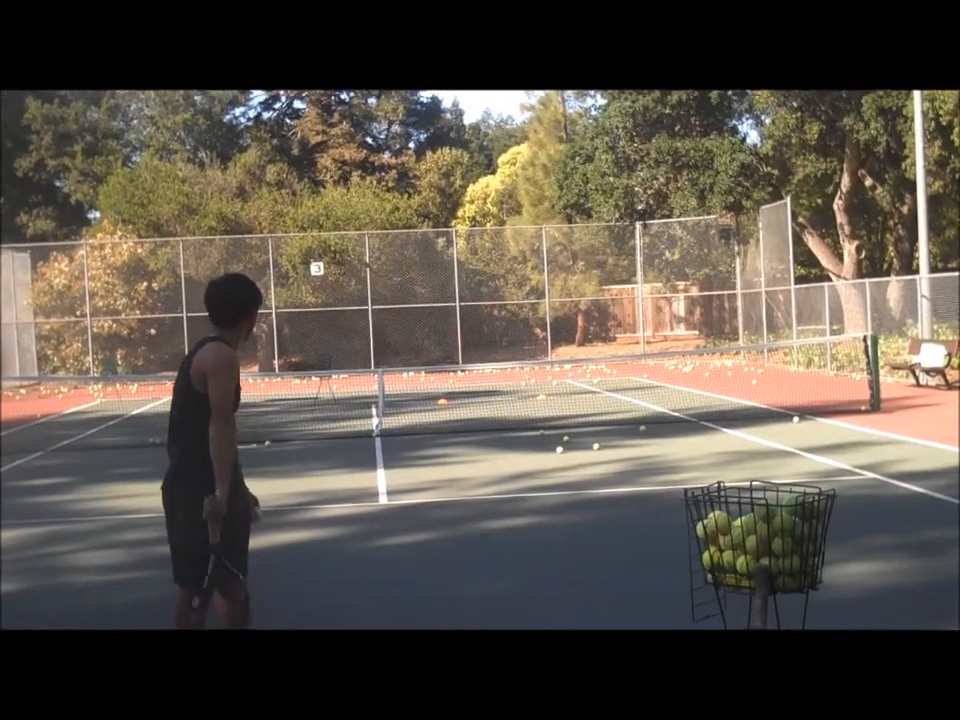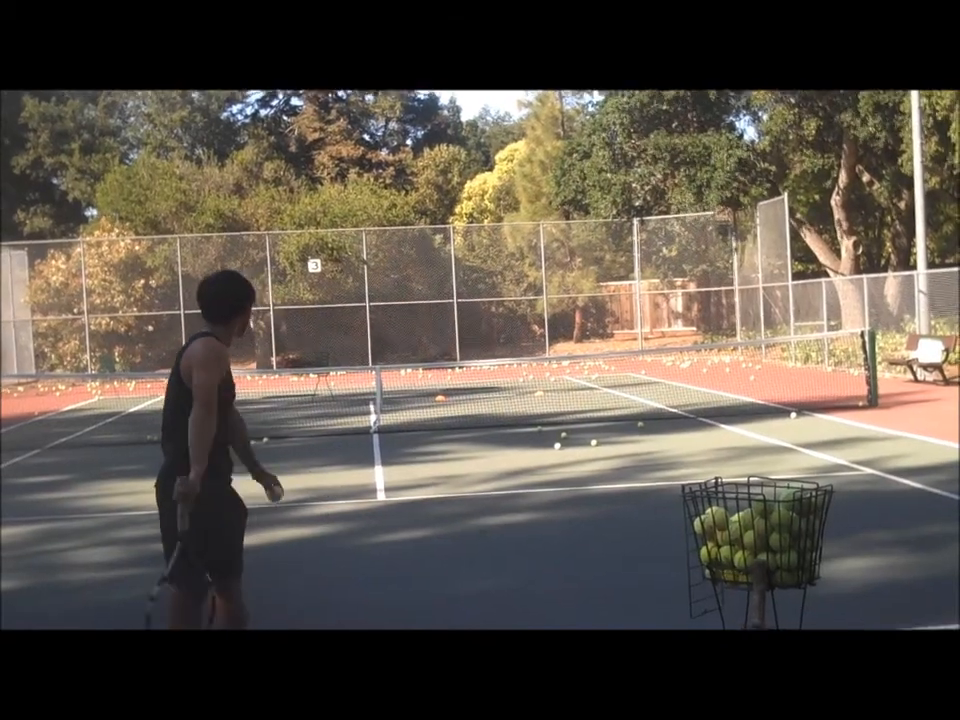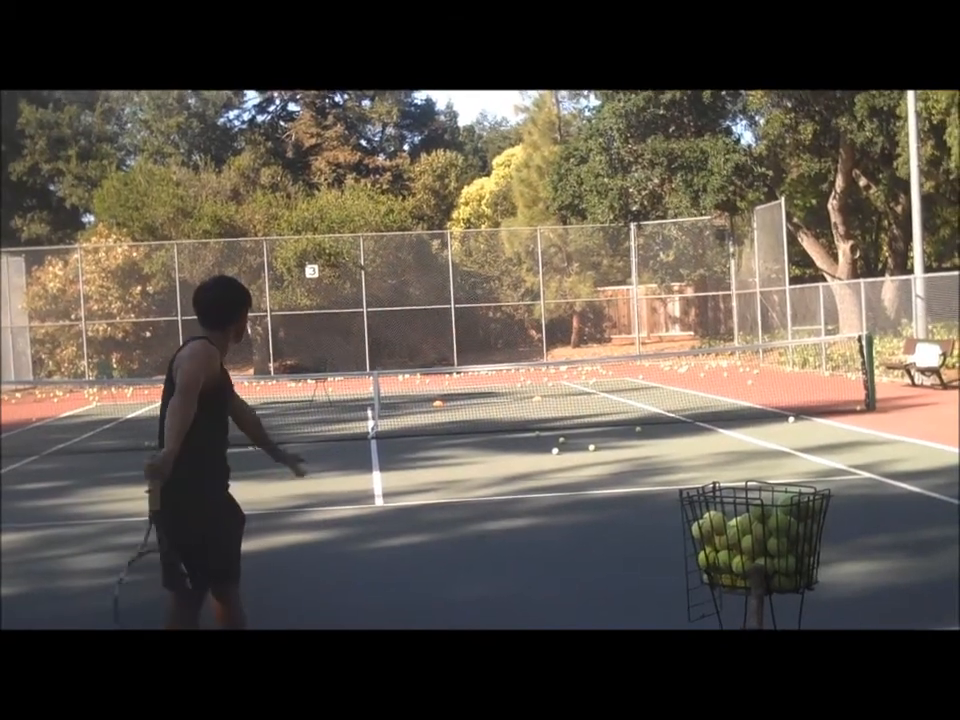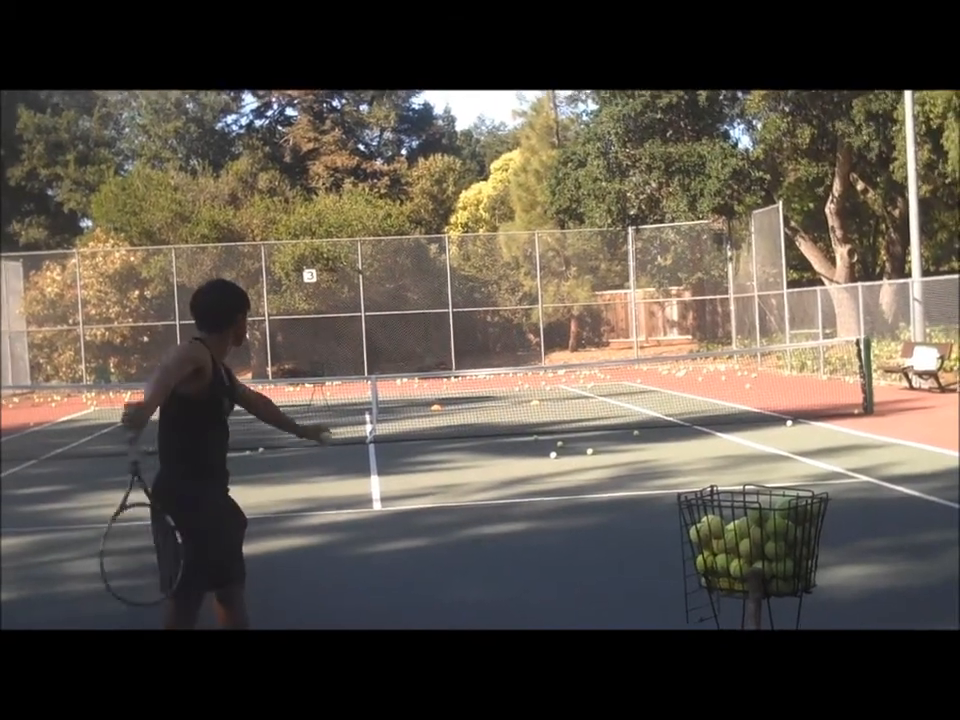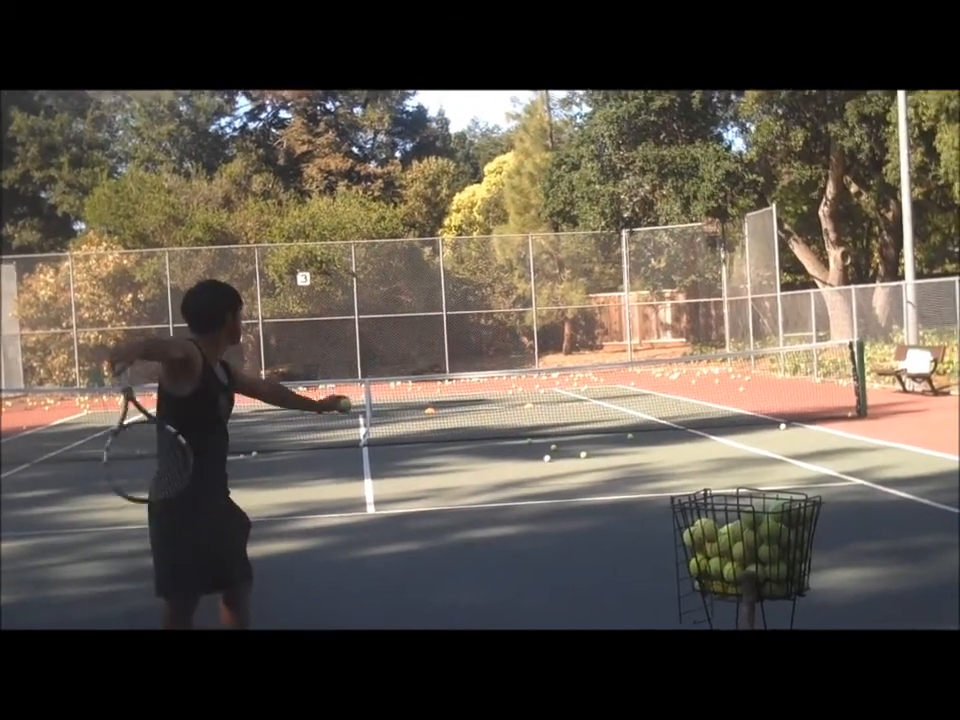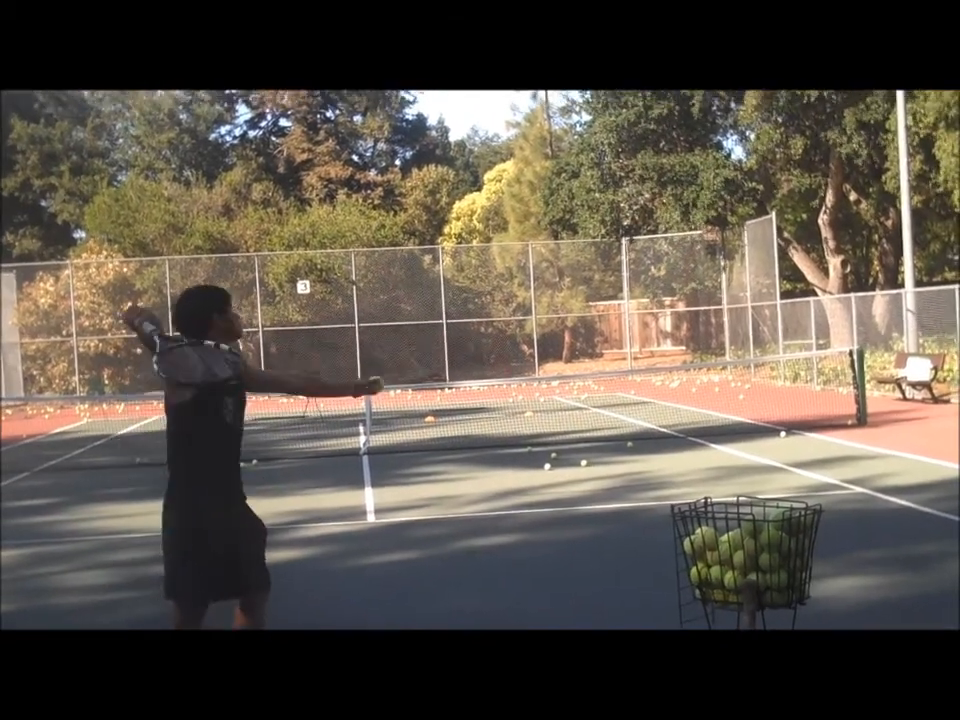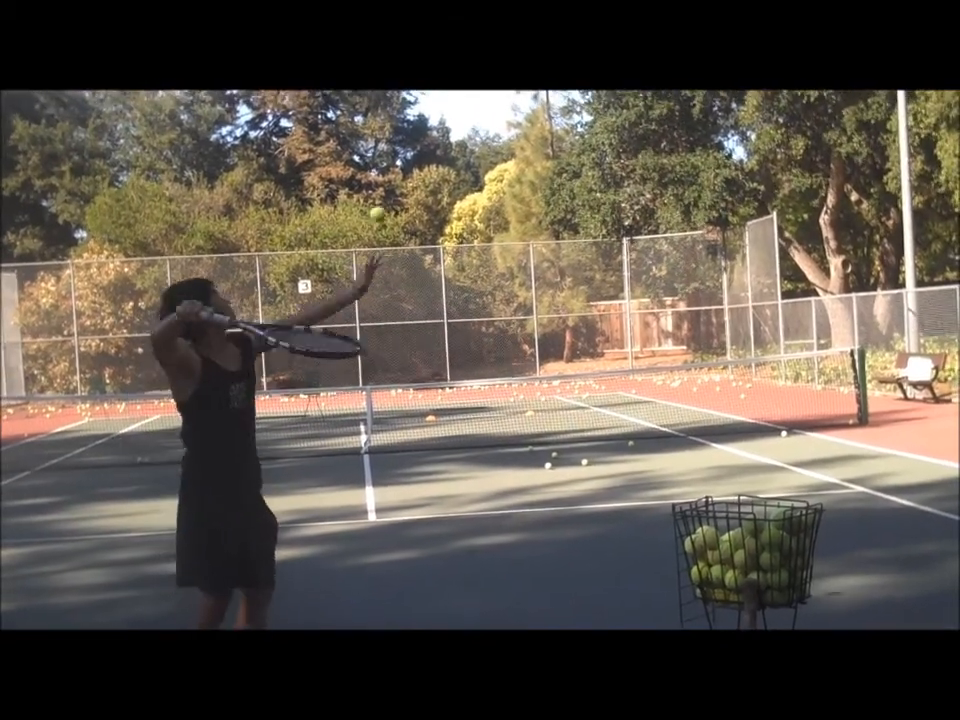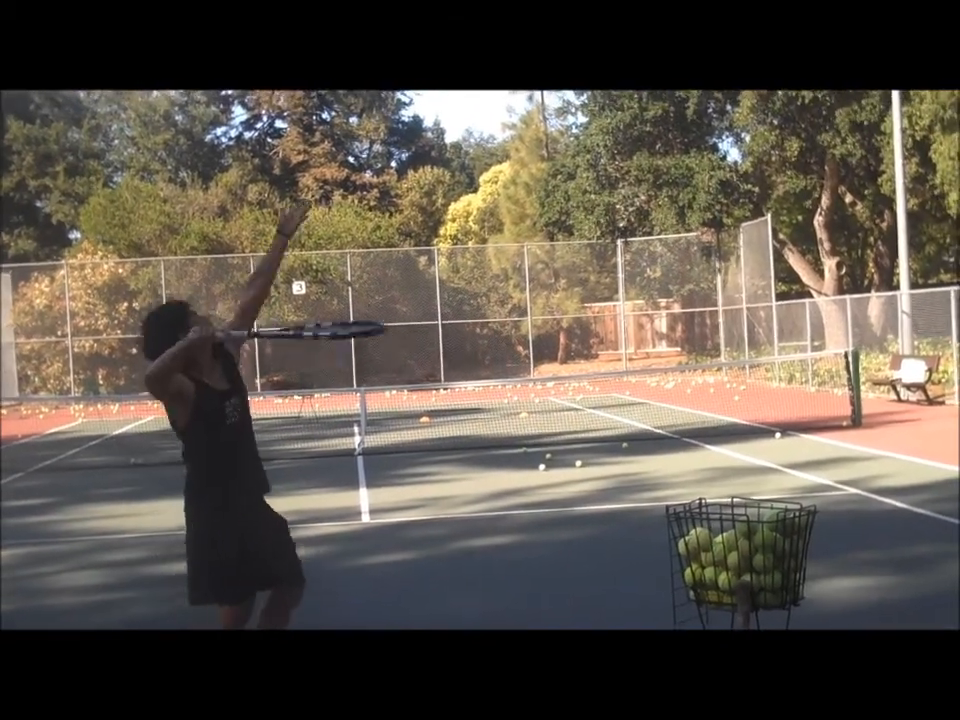
dt=0.2s
person 1, frame 1
left shoulder: (210, 353)
right shoulder: (220, 356)
right elbow: (220, 425)
left wrist: (237, 487)
right wrist: (222, 490)
left hip: (201, 486)
right hip: (197, 491)
left knee: (230, 578)
right knee: (198, 586)
person 1, frame 2
left shoulder: (209, 352)
right shoulder: (208, 350)
left elbow: (229, 419)
right elbow: (202, 413)
left wrist: (257, 471)
right wrist: (196, 473)
left hip: (211, 486)
right hip: (192, 490)
left knee: (227, 576)
right knee: (193, 587)
person 1, frame 3
left shoulder: (213, 361)
right shoulder: (200, 353)
left elbow: (240, 412)
right elbow: (184, 400)
left wrist: (277, 453)
right wrist: (169, 452)
left hip: (207, 490)
right hip: (186, 493)
left knee: (226, 582)
right knee: (189, 592)
person 1, frame 4
left shoulder: (218, 368)
right shoulder: (193, 354)
left elbow: (255, 402)
right elbow: (167, 372)
left wrist: (299, 429)
right wrist: (147, 401)
left hip: (209, 495)
right hip: (182, 498)
left knee: (231, 583)
right knee: (187, 597)
person 1, frame 5
left shoulder: (222, 370)
right shoulder: (185, 356)
left elbow: (266, 390)
right elbow: (147, 345)
left wrist: (314, 403)
right wrist: (128, 350)
left hip: (212, 497)
right hip: (179, 502)
left knee: (237, 584)
right knee: (182, 603)
person 1, frame 6
left shoulder: (234, 369)
right shoulder: (183, 362)
left elbow: (293, 382)
right elbow: (134, 317)
left wrist: (352, 387)
right wrist: (143, 320)
left hip: (230, 502)
right hip: (191, 507)
left knee: (254, 590)
right knee: (191, 609)
person 1, frame 7
left shoulder: (242, 348)
right shoulder: (190, 360)
left elbow: (299, 320)
right elbow: (159, 339)
left wrist: (354, 292)
right wrist: (182, 315)
left hip: (245, 493)
right hip: (206, 498)
left knee: (260, 589)
right knee: (215, 602)
person 1, frame 8
left shoulder: (226, 354)
right shoulder: (181, 389)
left elbow: (255, 294)
right elbow: (154, 382)
left wrist: (283, 239)
right wrist: (189, 344)
left hip: (251, 503)
right hip: (214, 511)
left knee: (290, 586)
right knee: (237, 609)
